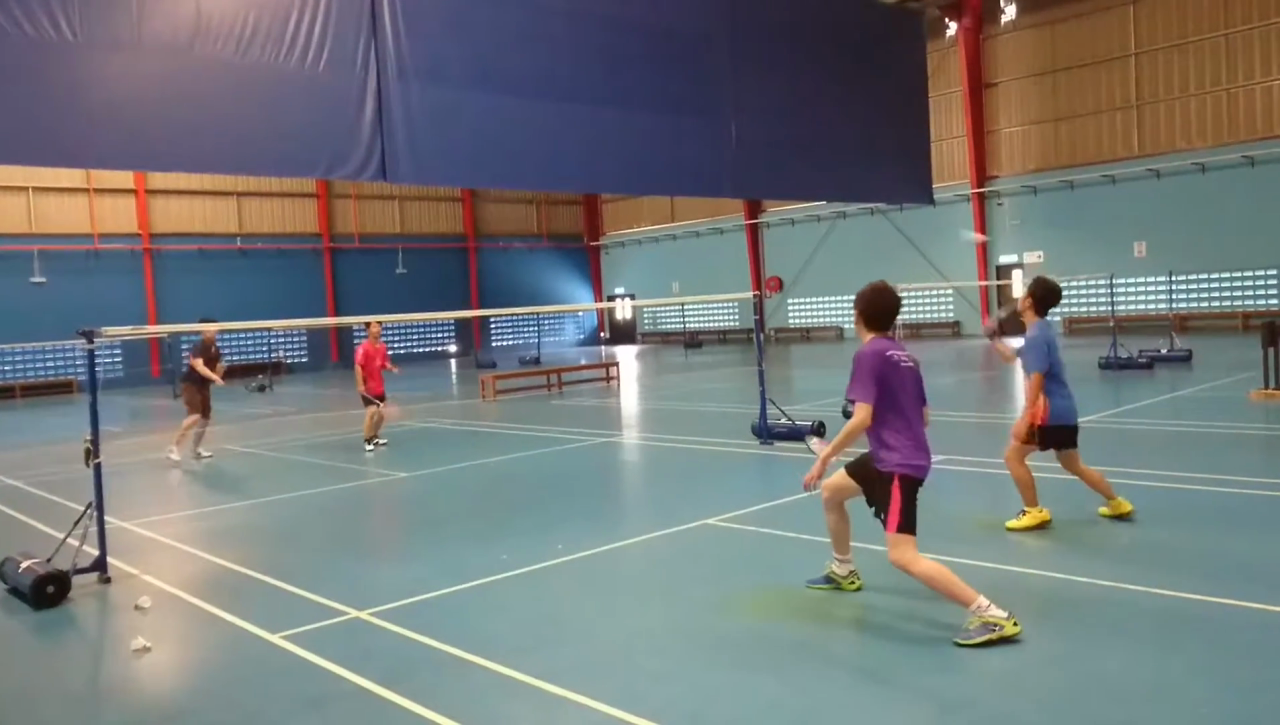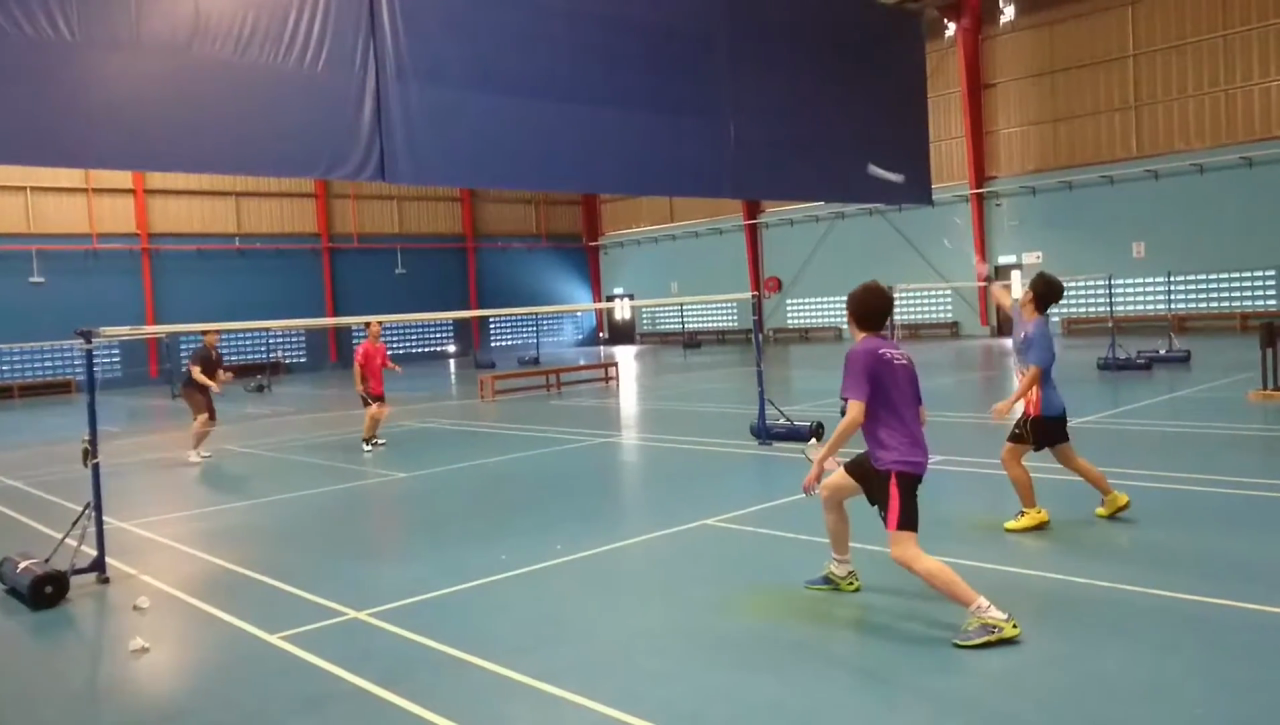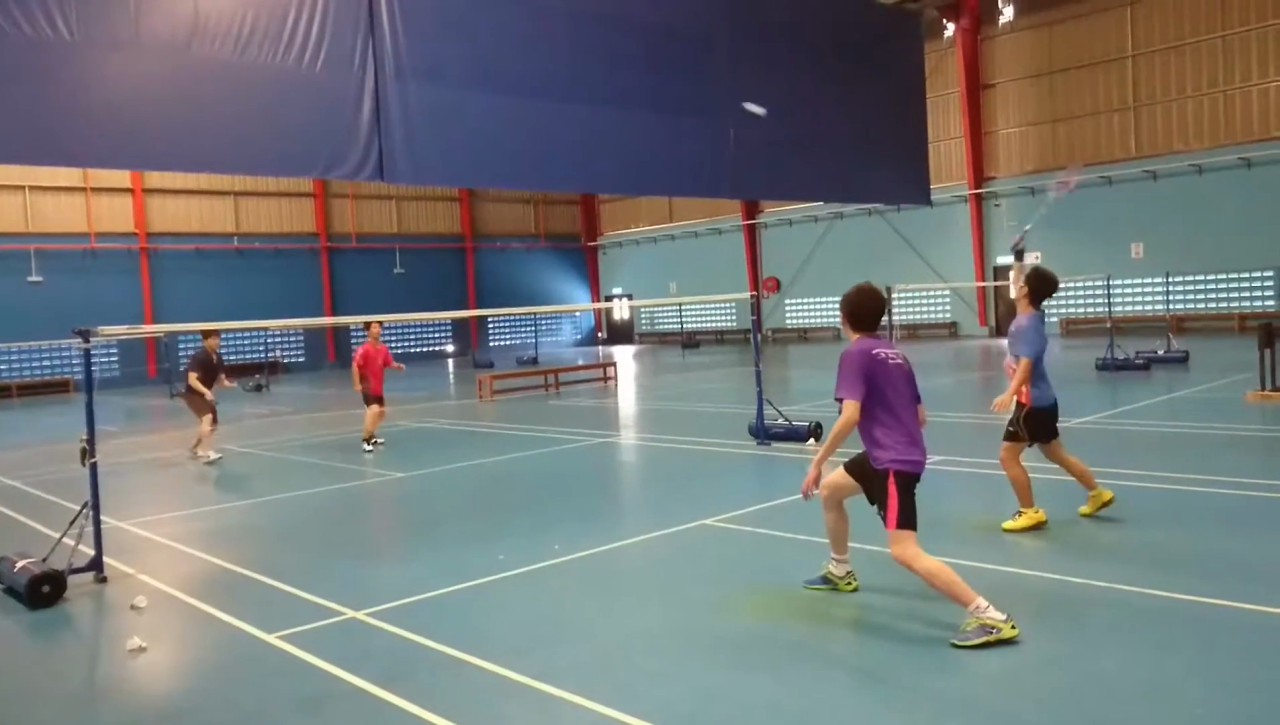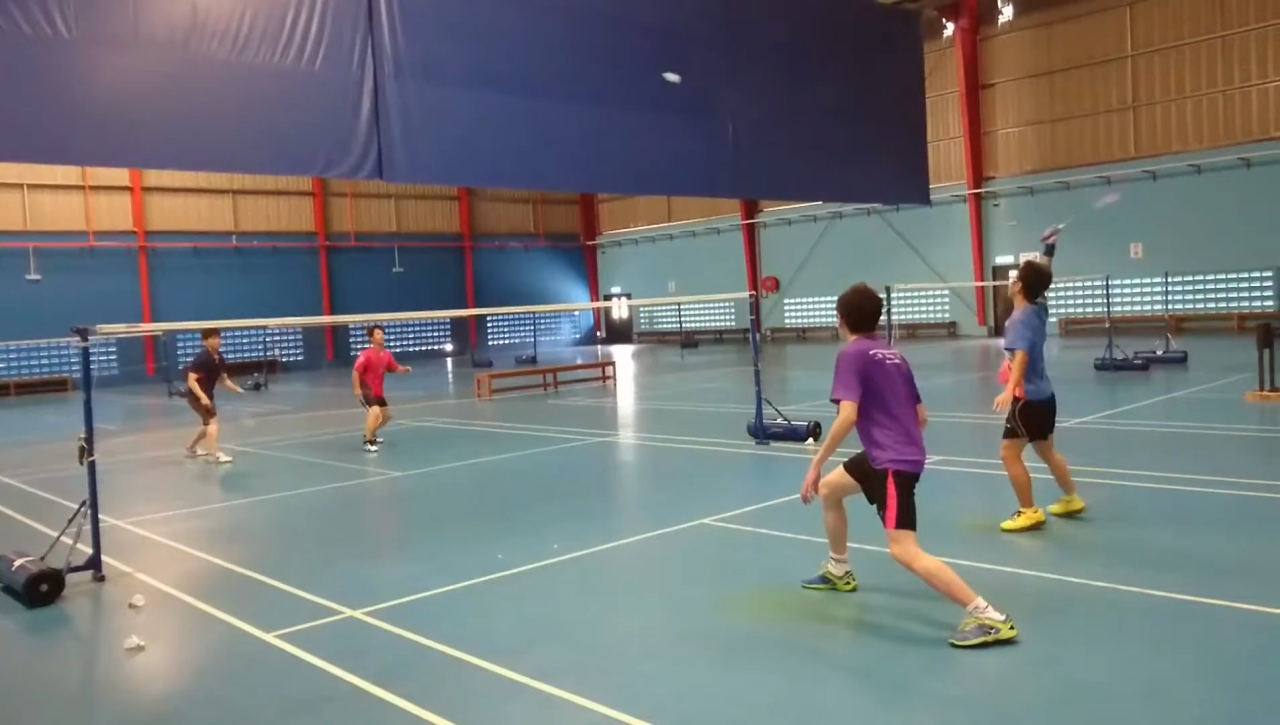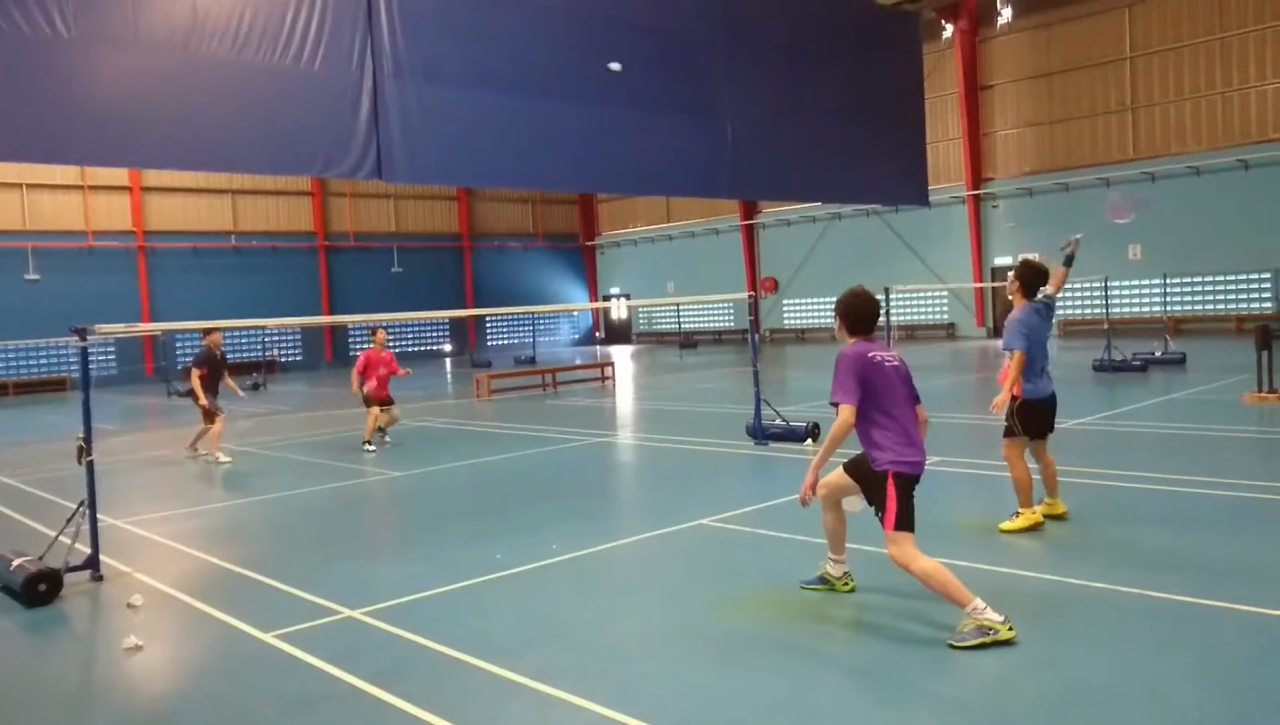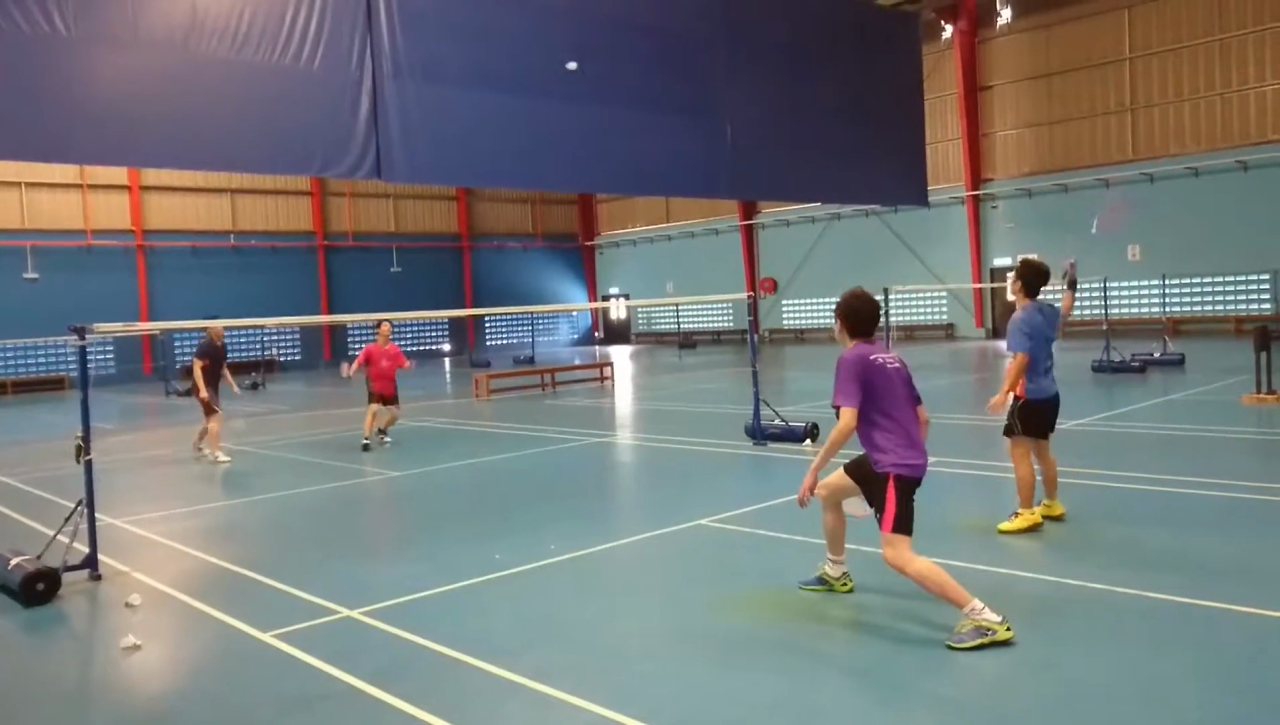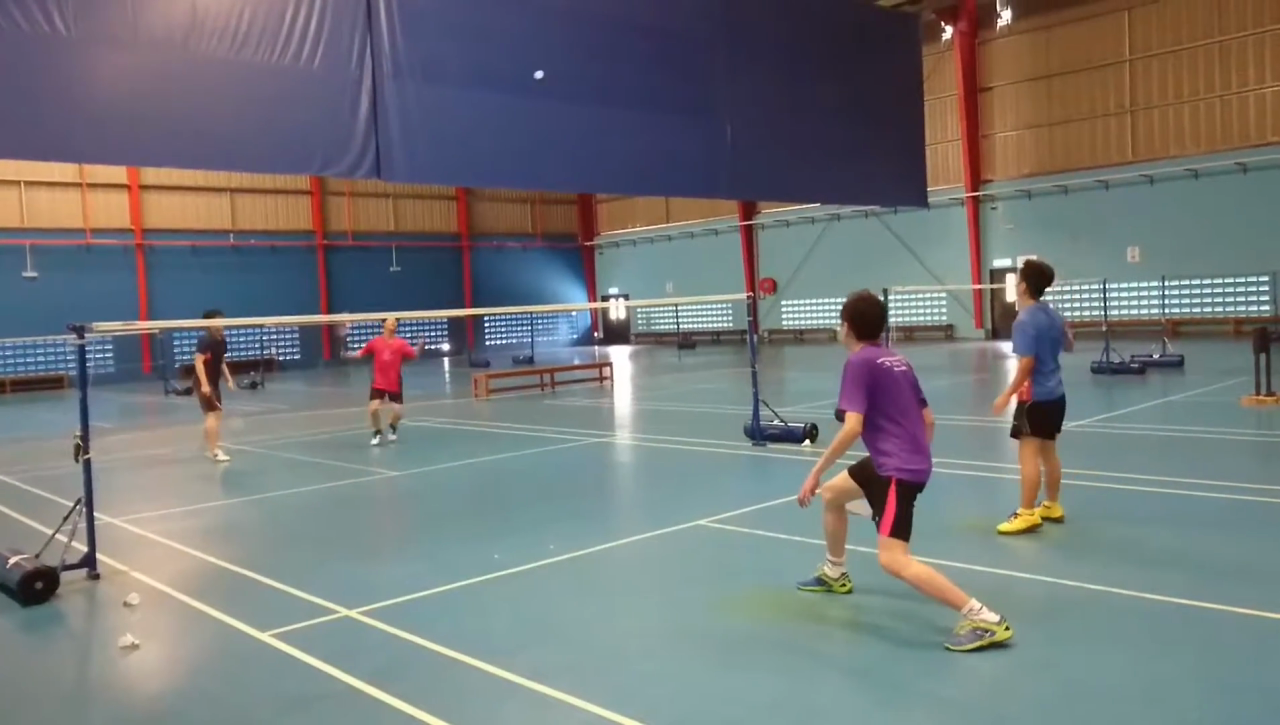
dt=0.1s
person 1, frame 1
left shoulder: (868, 354)
right shoulder: (903, 355)
left elbow: (862, 418)
right elbow: (923, 417)
left wrist: (823, 458)
left hip: (898, 465)
right hip: (886, 457)
left knee: (903, 556)
right knee: (830, 492)
left ankle: (991, 615)
right ankle: (843, 571)
person 1, frame 2
left shoulder: (860, 353)
right shoulder: (897, 353)
left elbow: (855, 416)
right elbow: (920, 416)
left wrist: (820, 460)
left hip: (896, 462)
right hip: (886, 455)
left knee: (905, 553)
right knee: (829, 492)
left ankle: (991, 617)
right ankle: (842, 572)
person 1, frame 3
left shoulder: (855, 354)
right shoulder: (895, 354)
left elbow: (850, 416)
right elbow: (921, 416)
left wrist: (817, 462)
left hip: (894, 462)
right hip: (884, 455)
left knee: (905, 552)
right knee: (828, 491)
left ankle: (990, 617)
right ankle: (840, 571)
person 1, frame 4
left shoulder: (851, 355)
right shoulder: (893, 355)
left elbow: (847, 417)
right elbow: (921, 416)
left wrist: (816, 464)
left hip: (892, 461)
right hip: (883, 455)
left knee: (905, 551)
right knee: (828, 490)
left ankle: (989, 617)
right ankle: (839, 571)
person 1, frame 5
left shoulder: (850, 357)
right shoulder: (890, 356)
left elbow: (846, 420)
right elbow: (922, 417)
left wrist: (814, 466)
left hip: (893, 463)
right hip: (883, 456)
left knee: (903, 553)
right knee: (827, 491)
left ankle: (987, 618)
right ankle: (837, 572)
person 1, frame 6
left shoulder: (852, 360)
right shoulder: (891, 358)
left elbow: (847, 423)
right elbow: (923, 418)
left wrist: (813, 469)
left hip: (894, 465)
right hip: (884, 458)
left knee: (898, 555)
right knee: (827, 492)
left ankle: (985, 618)
right ankle: (836, 572)
person 1, frame 7
left shoulder: (858, 364)
right shoulder: (896, 360)
left elbow: (853, 428)
right elbow: (928, 420)
left wrist: (816, 472)
left hip: (898, 468)
right hip: (890, 462)
left knee: (893, 560)
right knee: (832, 497)
left ankle: (984, 619)
right ankle: (834, 573)
person 2, frame 1
left shoulder: (1037, 337)
right shoulder: (1038, 331)
left elbow: (1037, 380)
right elbow: (1016, 356)
left wrist: (1024, 419)
right wrist: (996, 341)
left hip: (1049, 414)
right hip: (1064, 413)
left knee: (1014, 456)
right knee: (1074, 465)
left ankle: (1034, 512)
right ankle: (1117, 504)
person 2, frame 2
left shoulder: (1036, 331)
right shoulder: (1026, 321)
left elbow: (1034, 372)
right elbow: (1005, 301)
left wrist: (1011, 401)
right wrist: (988, 278)
left hip: (1040, 407)
right hip: (1052, 406)
left knee: (1010, 457)
right knee: (1069, 459)
left ankle: (1033, 513)
right ankle: (1113, 498)
person 2, frame 3
left shoulder: (1028, 325)
right shoulder: (1032, 315)
left elbow: (1026, 365)
right elbow: (1015, 279)
left wrist: (1009, 394)
right wrist: (1018, 256)
left hip: (1032, 401)
right hip: (1044, 400)
left knee: (1008, 455)
right knee: (1057, 454)
left ankle: (1029, 513)
right ankle: (1098, 494)
person 2, frame 4
left shoulder: (1022, 319)
right shoulder: (1038, 308)
left elbow: (1021, 358)
right elbow: (1041, 278)
left wrist: (1009, 390)
right wrist: (1049, 249)
left hip: (1027, 396)
right hip: (1043, 395)
left knee: (1010, 453)
right knee: (1046, 451)
left ankle: (1029, 512)
right ankle: (1070, 499)
person 2, frame 5
left shoulder: (1018, 318)
right shoulder: (1043, 307)
left elbow: (1019, 358)
right elbow: (1055, 284)
left wrist: (1004, 393)
right wrist: (1068, 257)
left hip: (1026, 395)
right hip: (1045, 394)
left knee: (1013, 453)
right knee: (1040, 450)
left ankle: (1028, 513)
right ankle: (1053, 503)
person 2, frame 6
left shoulder: (1021, 319)
right shoulder: (1047, 312)
left elbow: (1022, 360)
right elbow: (1066, 310)
left wrist: (1004, 392)
right wrist: (1071, 285)
left hip: (1029, 394)
right hip: (1049, 393)
left knee: (1020, 453)
right knee: (1043, 451)
left ankle: (1027, 513)
right ankle: (1052, 504)
person 2, frame 7
left shoulder: (1025, 320)
right shoulder: (1053, 315)
left elbow: (1027, 363)
right elbow: (1068, 345)
left wrist: (1007, 395)
right wrist: (1066, 335)
left hip: (1034, 396)
right hip: (1056, 393)
left knee: (1028, 454)
right knee: (1048, 451)
left ankle: (1027, 514)
right ankle: (1052, 506)
